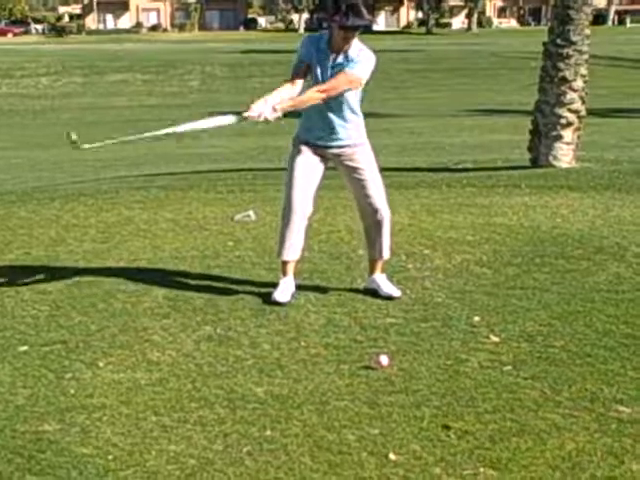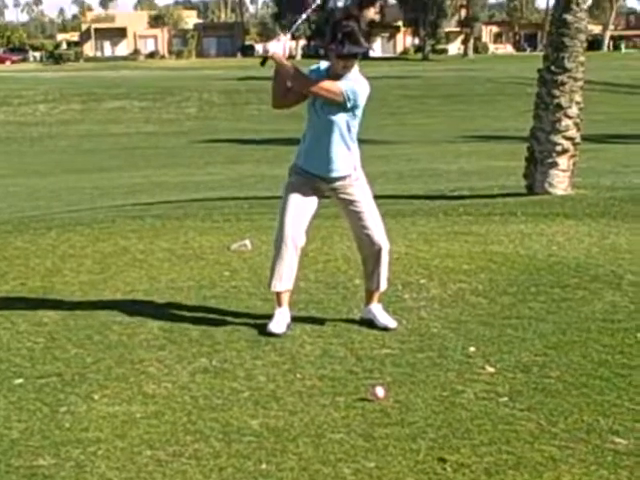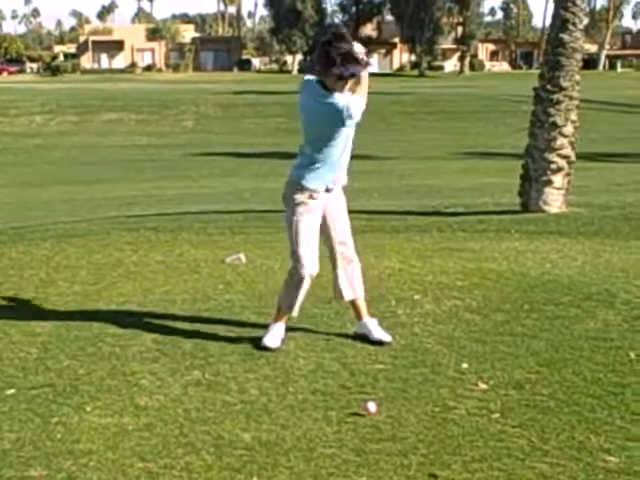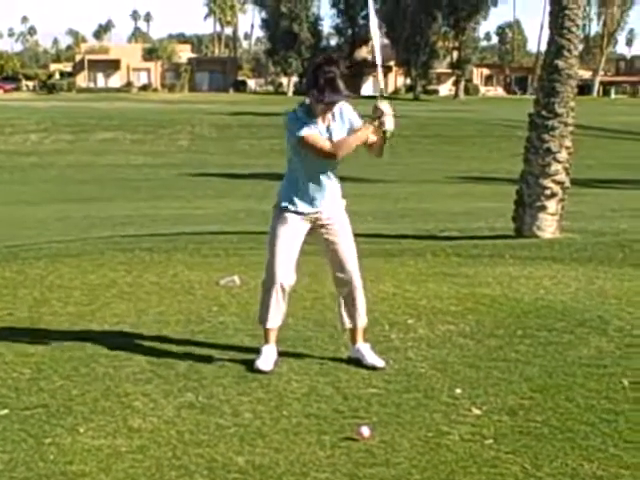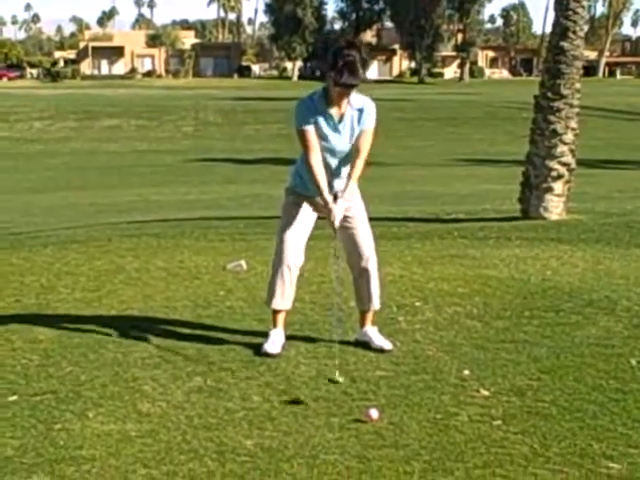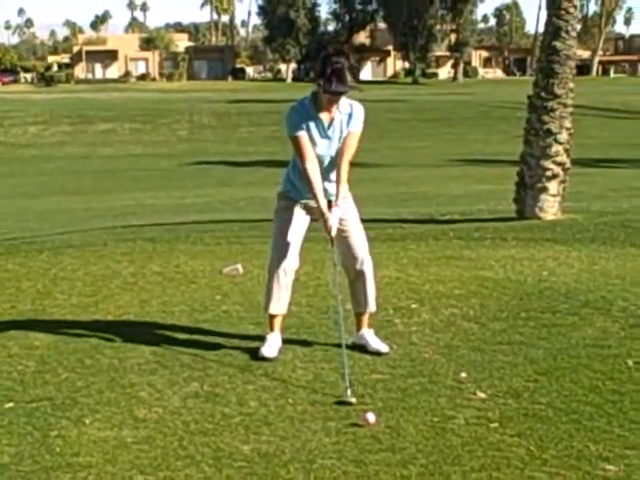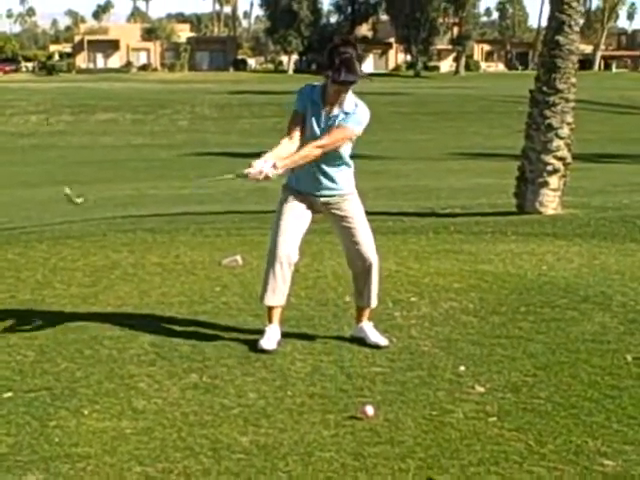
dt=0.7s
person 1, frame 1
left shoulder: (364, 58)
right shoulder: (311, 43)
left elbow: (323, 92)
right elbow: (295, 84)
left wrist: (276, 109)
right wrist: (264, 102)
left hip: (351, 142)
right hip: (310, 141)
left knee: (377, 208)
right knee: (296, 207)
left ankle: (376, 276)
right ankle: (287, 279)
person 1, frame 2
left shoulder: (357, 87)
right shoulder: (320, 71)
left elbow: (306, 86)
right elbow: (281, 101)
left wrist: (280, 58)
right wrist: (279, 61)
left hip: (346, 176)
right hip: (306, 172)
left knee: (376, 242)
right knee: (288, 237)
left ankle: (372, 307)
right ankle: (282, 311)
person 1, frame 3
left shoulder: (310, 85)
right shoulder: (346, 109)
right elbow: (360, 94)
left wrist: (356, 64)
right wrist: (363, 71)
left hip: (330, 188)
right hip: (306, 192)
left knee: (345, 253)
right knee: (305, 266)
left ankle: (364, 321)
right ankle: (278, 325)
person 1, frame 4
left shoulder: (344, 112)
right shoulder: (295, 121)
left elbow: (370, 143)
right elbow: (332, 151)
left wrist: (383, 127)
right wrist: (373, 126)
left hip: (330, 207)
right hip: (292, 208)
left knee: (350, 274)
right knee: (278, 276)
left ankle: (359, 345)
right ankle: (269, 347)
person 1, frame 5
left shoulder: (366, 107)
right shoulder: (306, 107)
left elbow: (360, 155)
right elbow: (312, 157)
left wrist: (343, 197)
right wrist: (327, 200)
left hip: (345, 192)
right hip: (305, 191)
left knee: (365, 257)
right knee: (287, 256)
left ankle: (367, 328)
right ankle: (277, 330)
person 1, frame 6
left shoulder: (354, 111)
right shoulder: (297, 114)
left elbow: (343, 161)
right elbow: (309, 164)
left wrist: (338, 205)
right wrist: (323, 210)
left hip: (336, 195)
right hip: (296, 196)
left knee: (360, 260)
right knee: (282, 261)
left ankle: (363, 330)
right ankle: (274, 335)
person 1, frame 7
left shoulder: (359, 113)
right shoulder: (307, 95)
left elbow: (319, 147)
right elbow: (292, 138)
left wrist: (275, 165)
right wrist: (267, 160)
left hip: (340, 192)
right hip: (300, 189)
left knee: (366, 256)
right knee: (282, 252)
left ankle: (363, 324)
right ankle: (273, 327)
